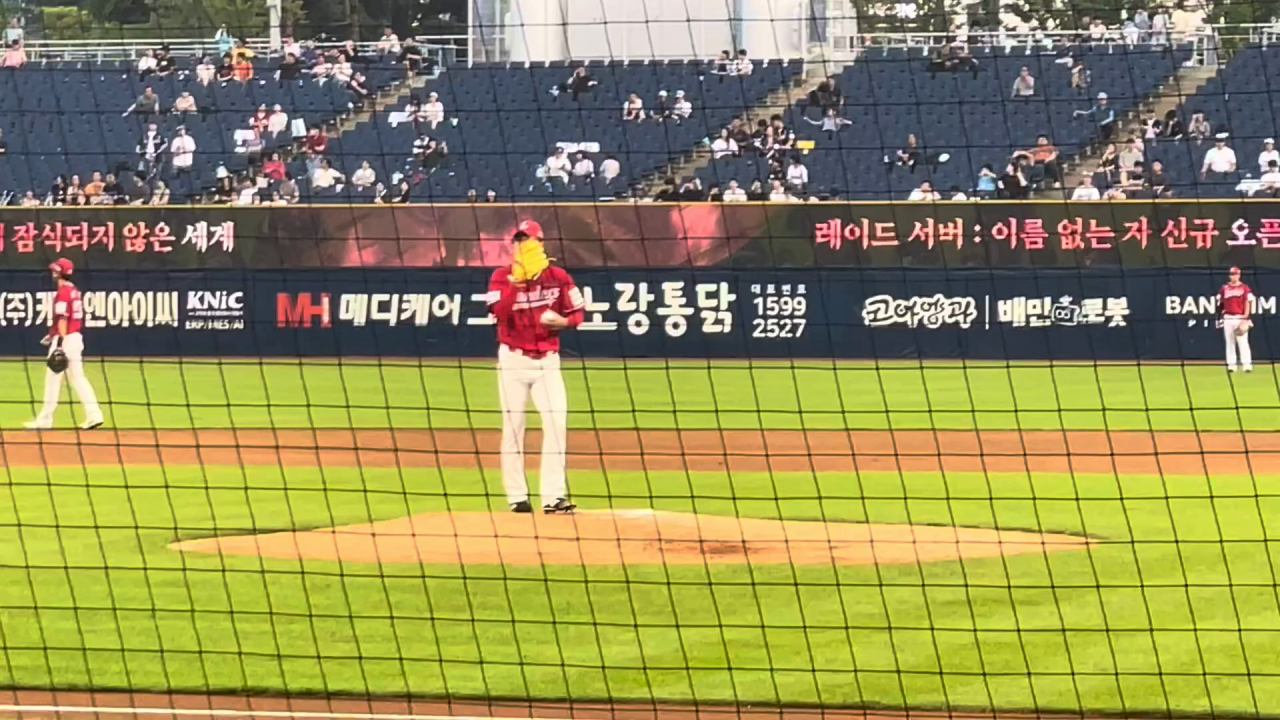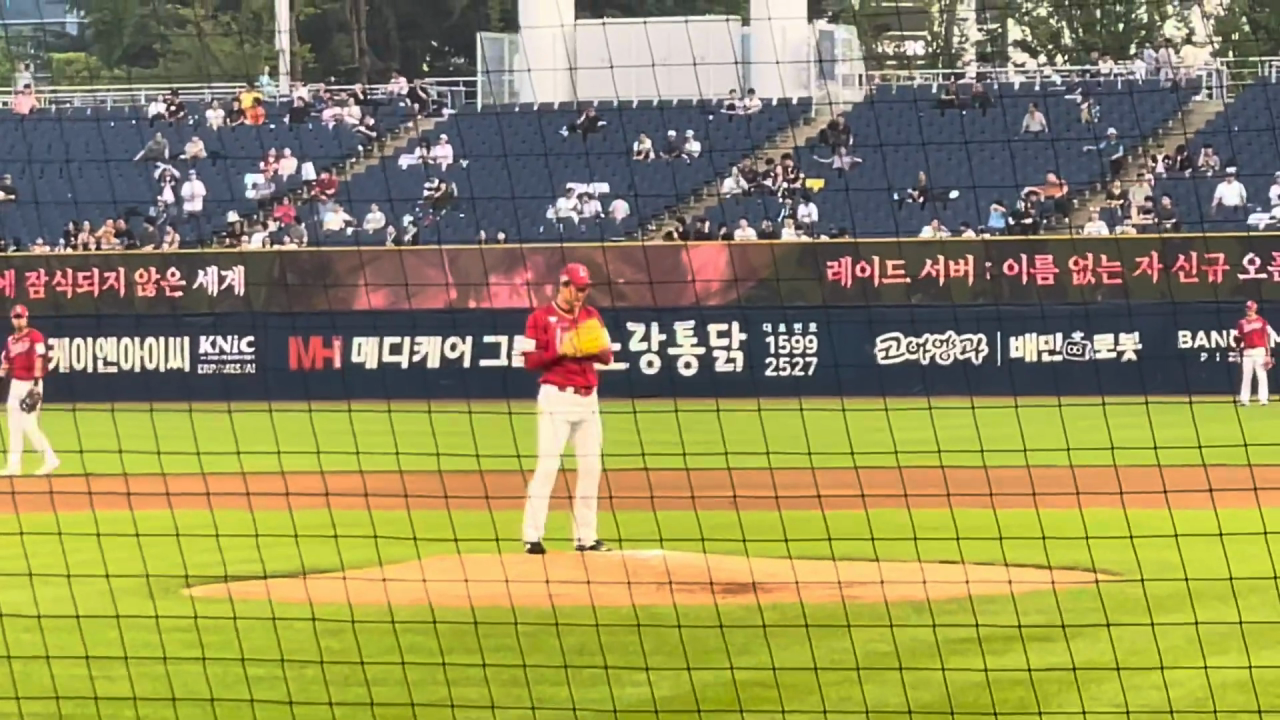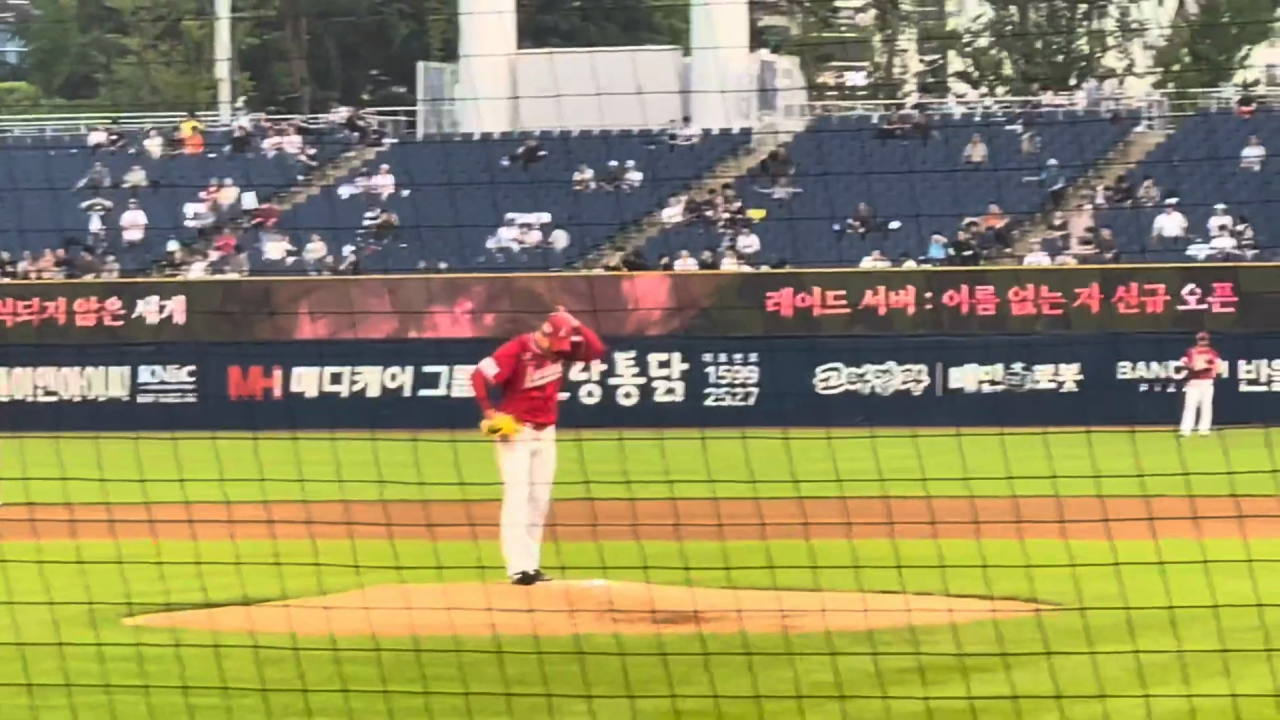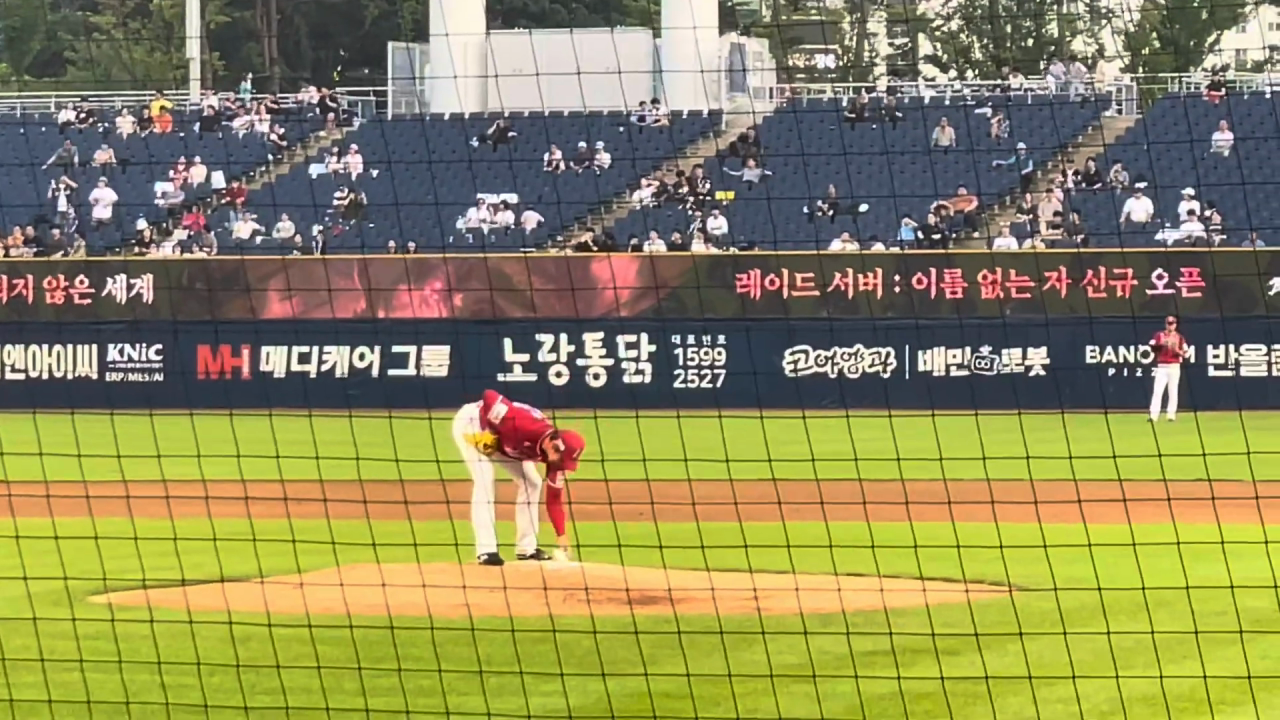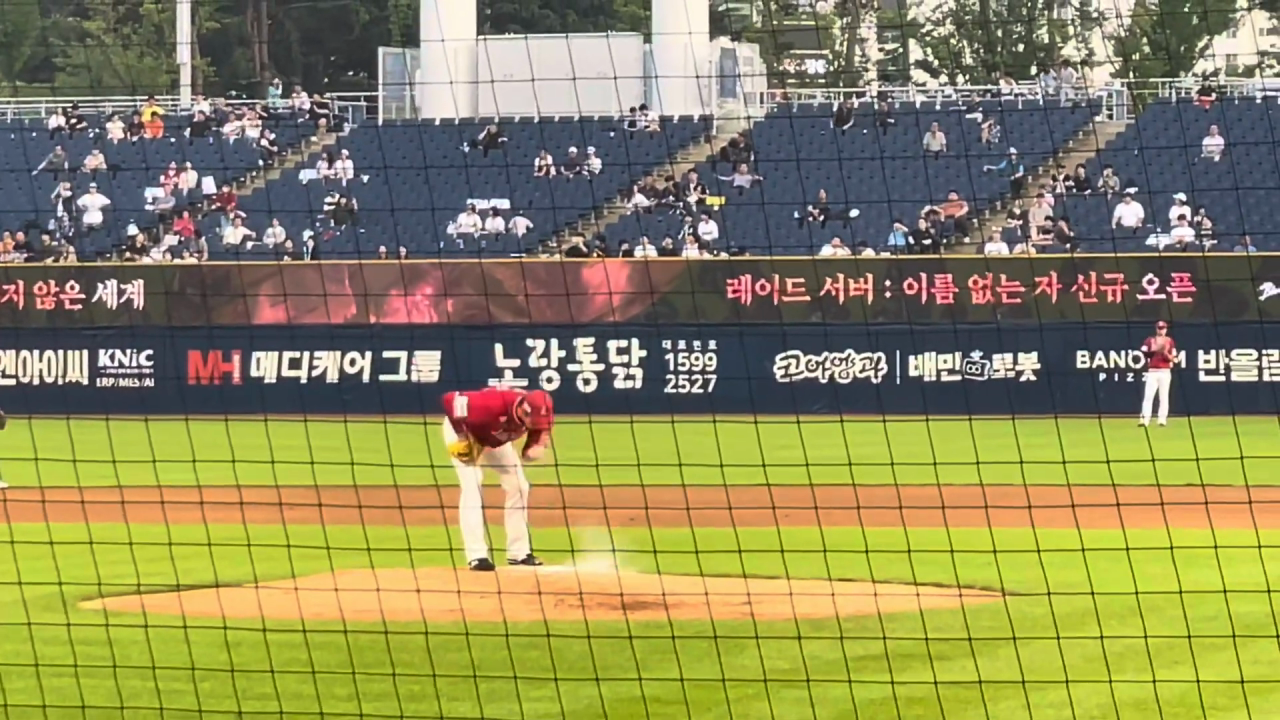
dt=1s
person 1, frame 1
left shoulder: (559, 277)
right shoulder: (502, 276)
left elbow: (577, 314)
right elbow: (500, 314)
left wrist: (563, 321)
right wrist: (516, 281)
left hip: (548, 360)
right hip: (513, 359)
left knee: (556, 425)
right knee: (514, 429)
left ankle: (553, 496)
right ankle: (517, 497)
person 1, frame 2
left shoulder: (591, 315)
right shoulder: (541, 317)
left elbow: (607, 357)
right elbow: (530, 361)
left wrist: (599, 348)
right wrist: (562, 350)
left hip: (588, 398)
right hip: (556, 398)
left knee: (590, 468)
right knee: (547, 467)
left ankle: (585, 536)
right ankle: (532, 536)
person 1, frame 3
left shoulder: (563, 347)
right shoulder: (516, 349)
left elbow: (598, 351)
right elbow: (479, 376)
left wrist: (576, 326)
right wrist: (488, 411)
left hip: (545, 432)
right hip: (513, 431)
left knee: (541, 498)
right knee: (517, 497)
left ankle: (529, 563)
right ankle: (517, 568)
person 1, frame 4
left shoulder: (555, 453)
right shoulder: (524, 427)
left elbow: (554, 497)
right elbow: (489, 396)
left wrist: (561, 537)
right wrist: (487, 431)
left hip: (501, 437)
right hip: (470, 422)
left knee: (531, 484)
right knee: (485, 482)
left ankle: (527, 548)
right ankle: (486, 550)
person 1, frame 5
left shoulder: (541, 414)
right shoulder: (492, 404)
left elbow: (538, 440)
right elbow: (449, 400)
left wrist: (534, 450)
right wrist: (462, 437)
left hip: (497, 439)
right hip: (465, 430)
left knee: (518, 487)
right knee: (472, 488)
left ankle: (519, 552)
right ankle: (477, 556)
